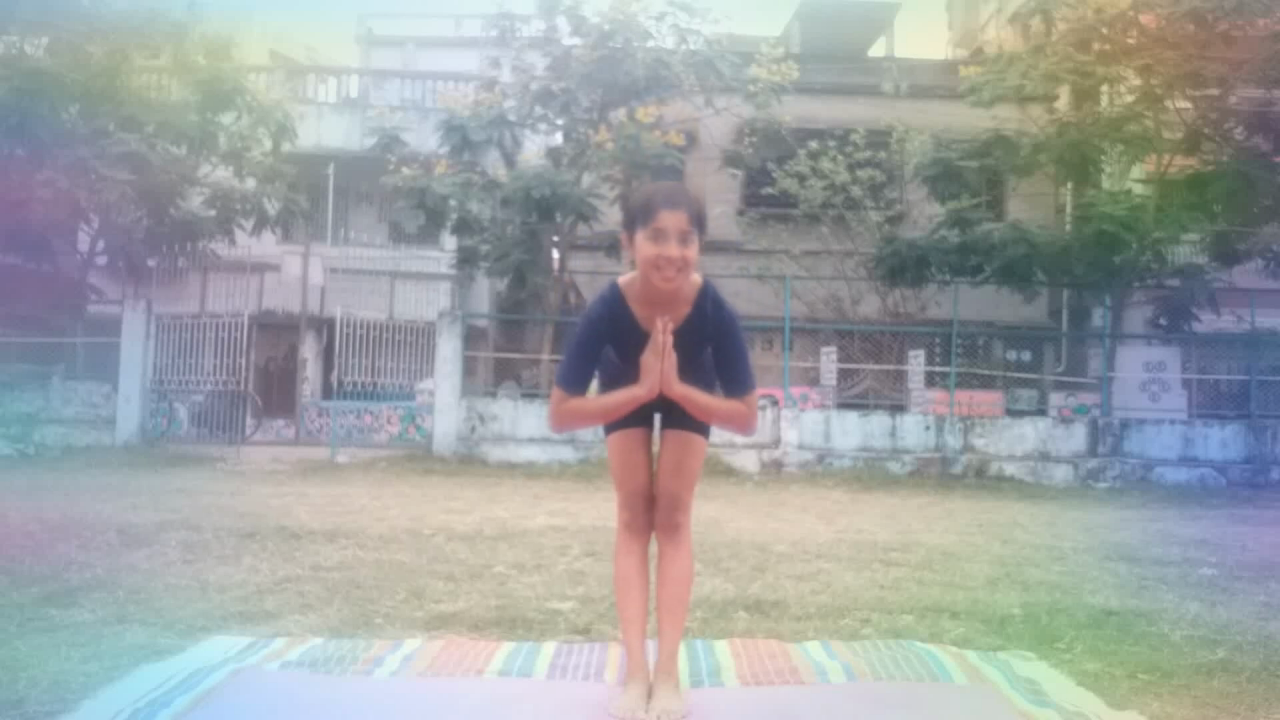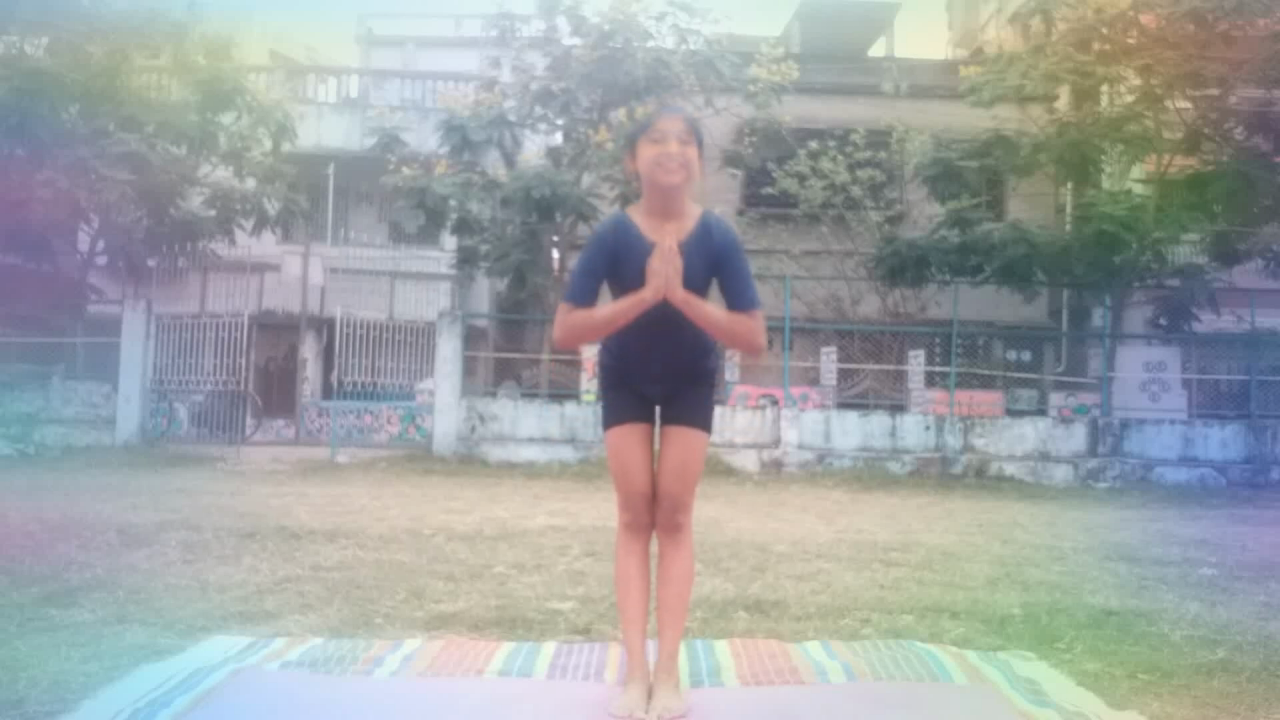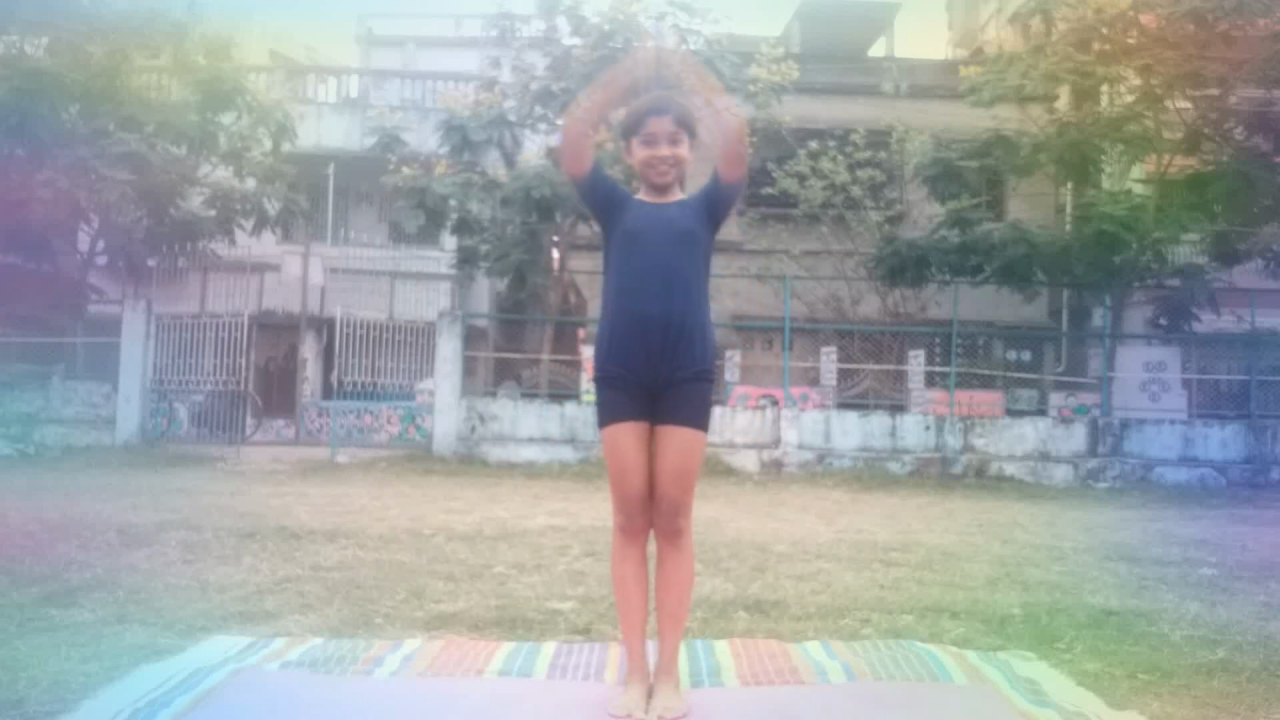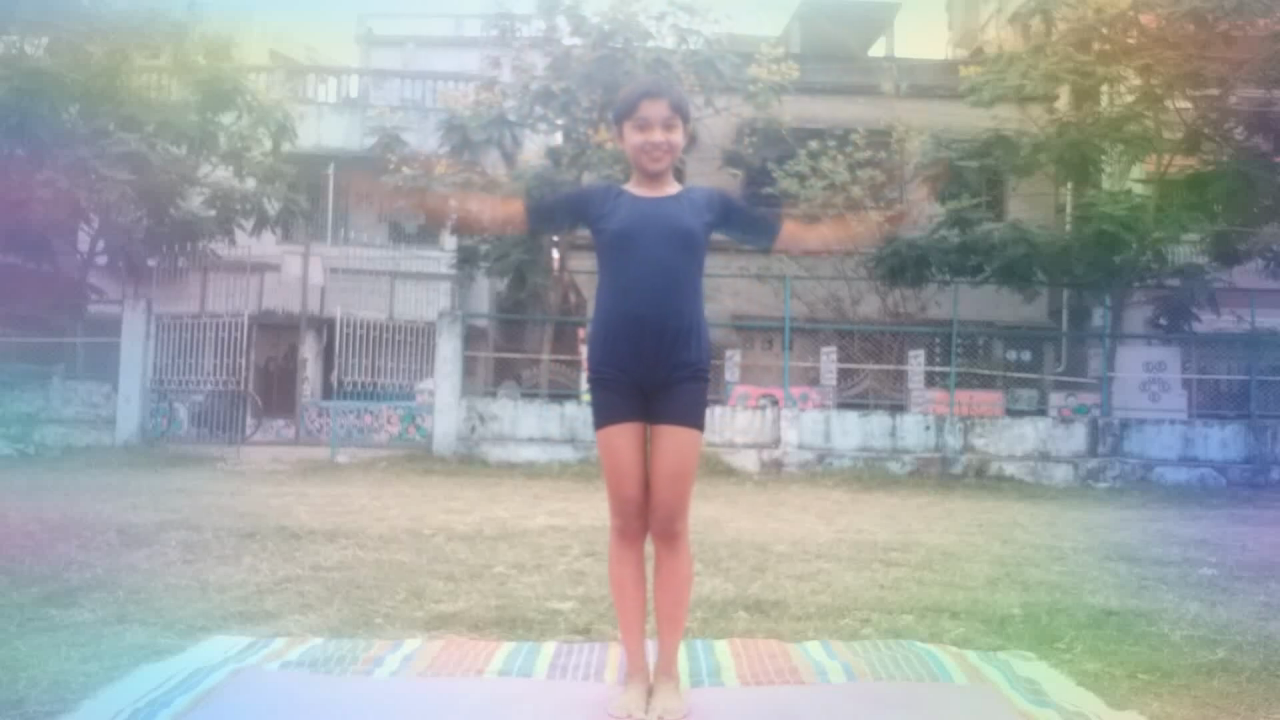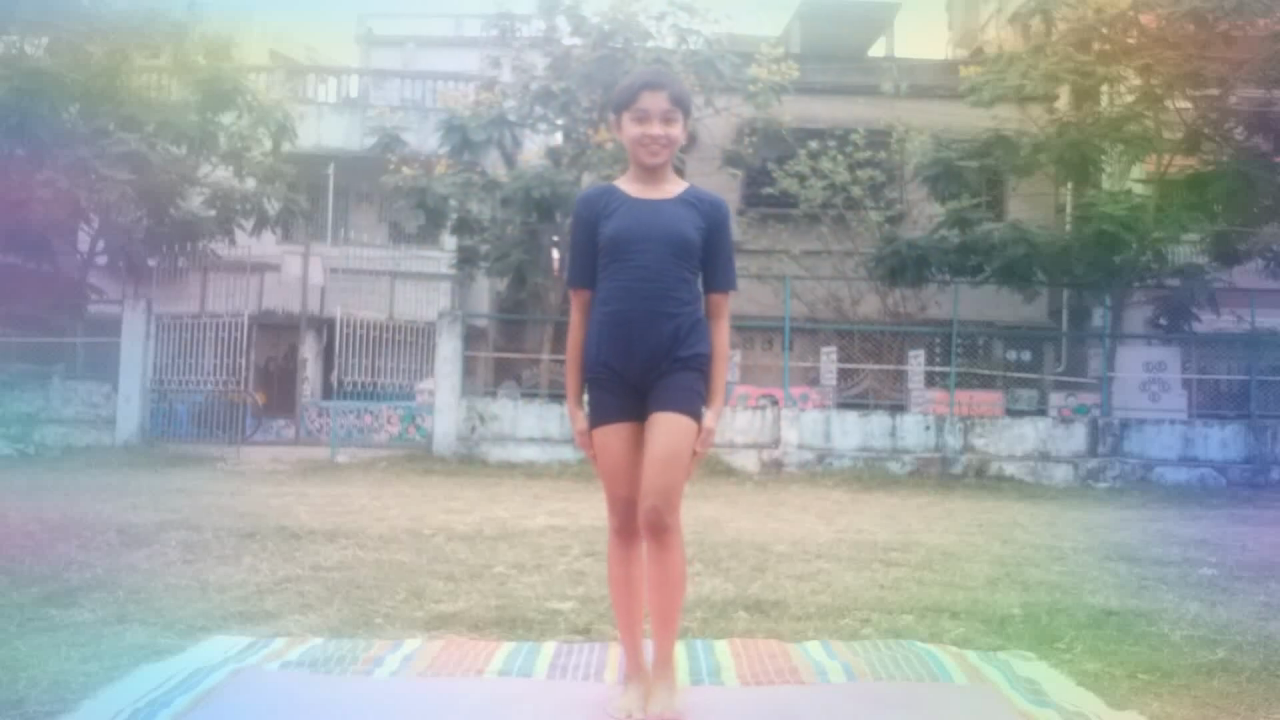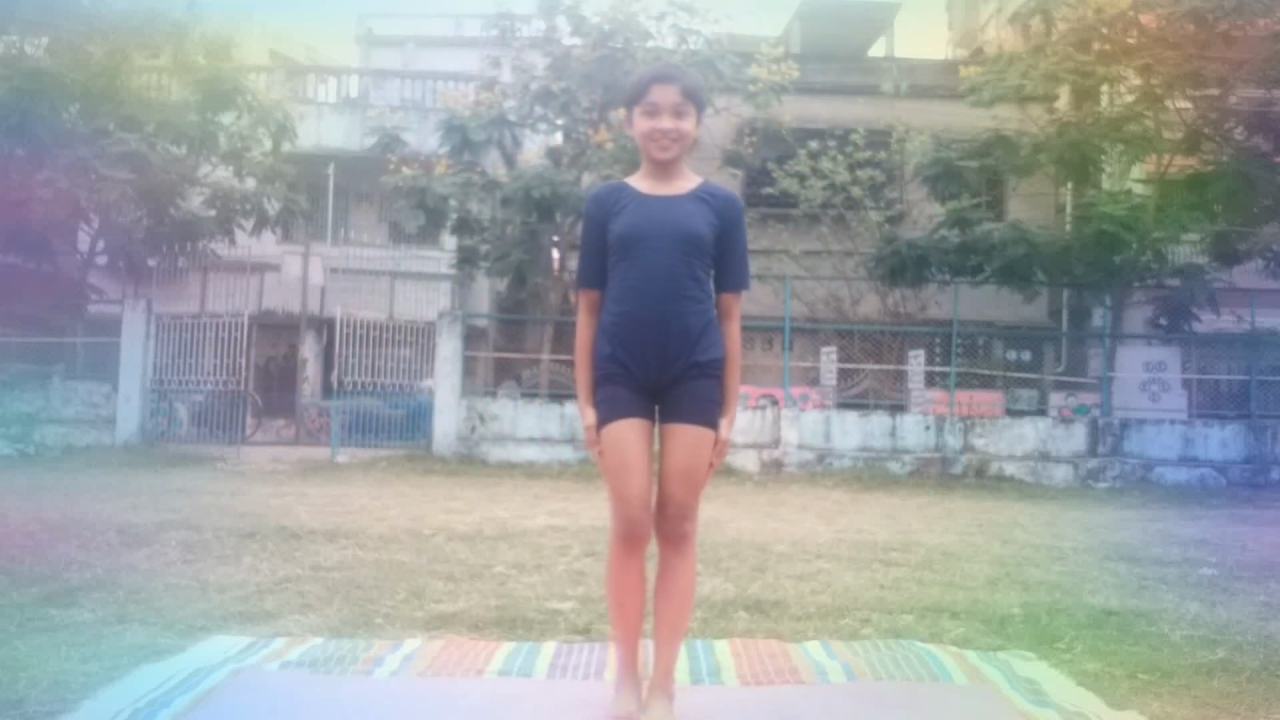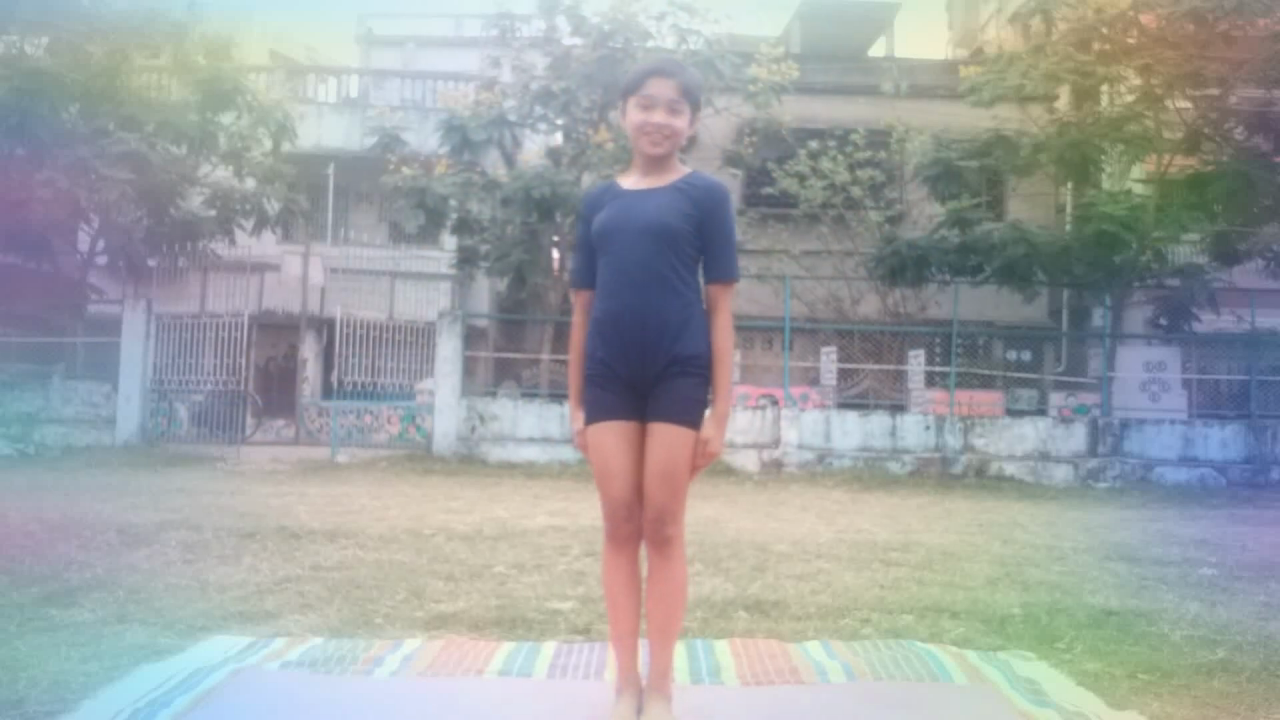
dt=0.5s
person 1, frame 1
left shoulder: (714, 309)
right shoulder: (608, 307)
left elbow: (746, 417)
right elbow: (561, 414)
left wrist: (675, 385)
right wrist: (642, 387)
left hip: (691, 396)
right hip: (625, 396)
left knee: (672, 516)
right knee: (633, 516)
left ankle: (668, 673)
right ankle: (634, 672)
person 1, frame 2
left shoulder: (717, 236)
right shoulder: (613, 234)
left elbow: (754, 338)
right elbow: (564, 332)
left wrist: (681, 294)
right wrist: (646, 294)
left hip: (689, 381)
right hip: (625, 382)
left knee: (673, 515)
right knee: (634, 514)
left ankle: (668, 670)
right ankle: (634, 671)
person 1, frame 3
left shoulder: (705, 206)
right shoulder: (615, 204)
left elbow: (737, 144)
right elbow: (572, 146)
left wrist: (692, 73)
right wrist: (626, 73)
left hip: (687, 375)
right hip: (620, 374)
left knee: (673, 520)
right knee: (630, 519)
person 1, frame 4
left shoulder: (708, 203)
right shoulder: (598, 201)
left elbow: (790, 236)
right elbow: (508, 216)
left wrist: (874, 226)
right wrist: (435, 202)
left hip: (682, 374)
right hip: (614, 374)
left knee: (669, 524)
right knee: (627, 522)
person 1, frame 5
left shoulder: (707, 209)
right shoulder: (595, 205)
left elbow: (718, 311)
right elbow: (581, 307)
left wrist: (715, 402)
right wrist: (573, 400)
left hip: (679, 370)
right hip: (612, 376)
left knee: (659, 515)
right knee: (622, 525)
person 1, frame 6
left shoulder: (720, 205)
right shoulder: (606, 202)
left elbow: (730, 313)
right elbow: (589, 307)
left wrist: (730, 409)
right wrist: (584, 400)
left hip: (693, 377)
right hip: (620, 376)
left knee: (677, 528)
right knee: (629, 527)
person 1, frame 7
left shoulder: (706, 194)
right shoulder: (597, 201)
left elbow: (720, 307)
right elbow: (582, 307)
left wrist: (720, 410)
right wrist: (575, 402)
left hip: (678, 373)
right hip: (609, 377)
left knee: (663, 529)
right knee: (619, 527)
